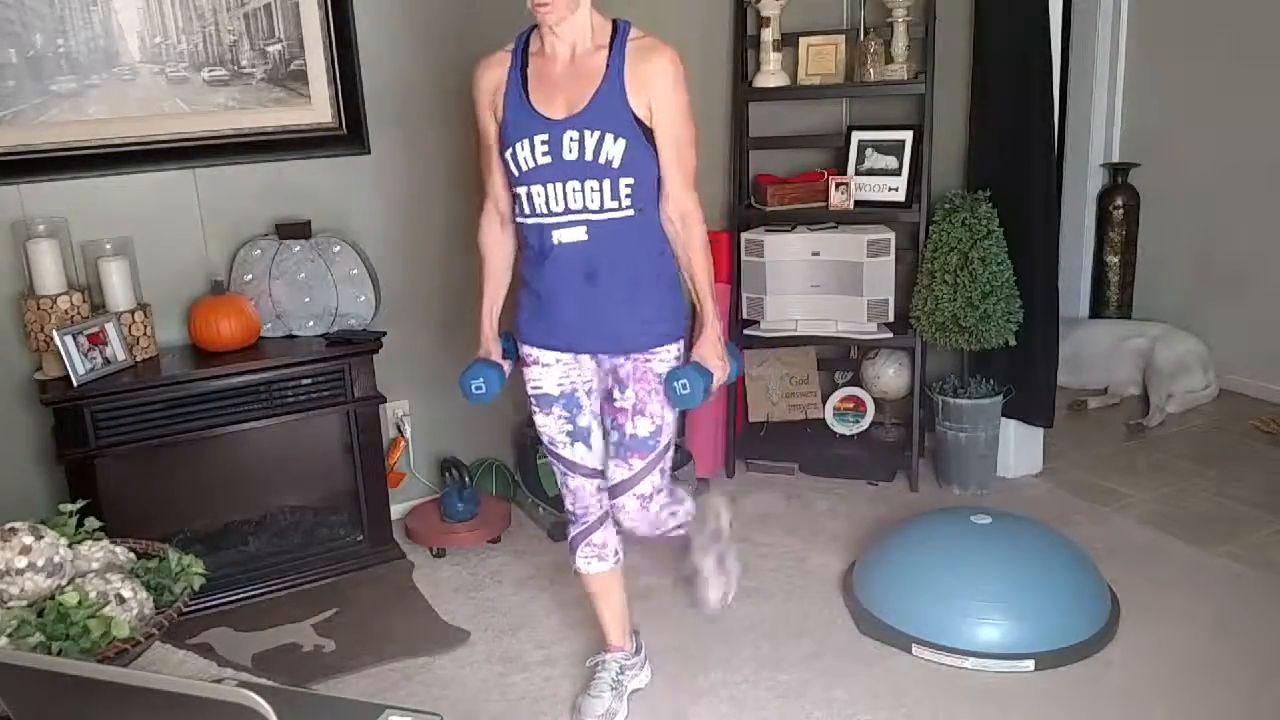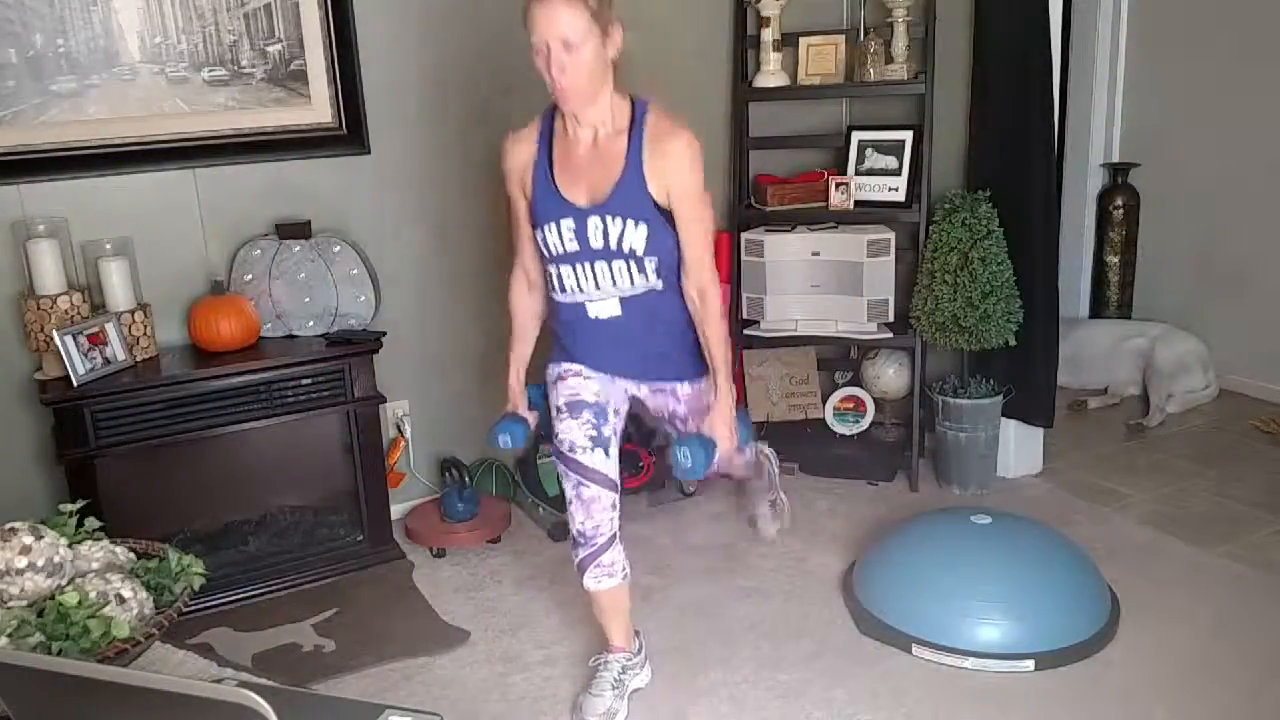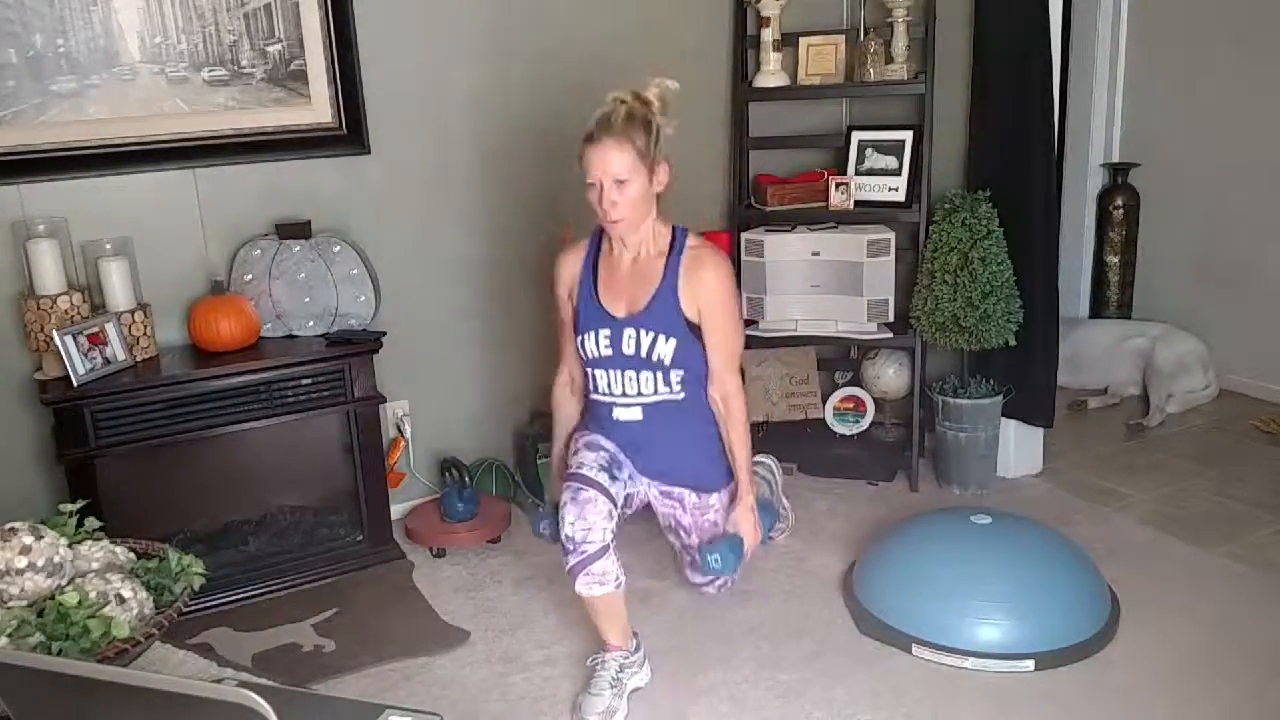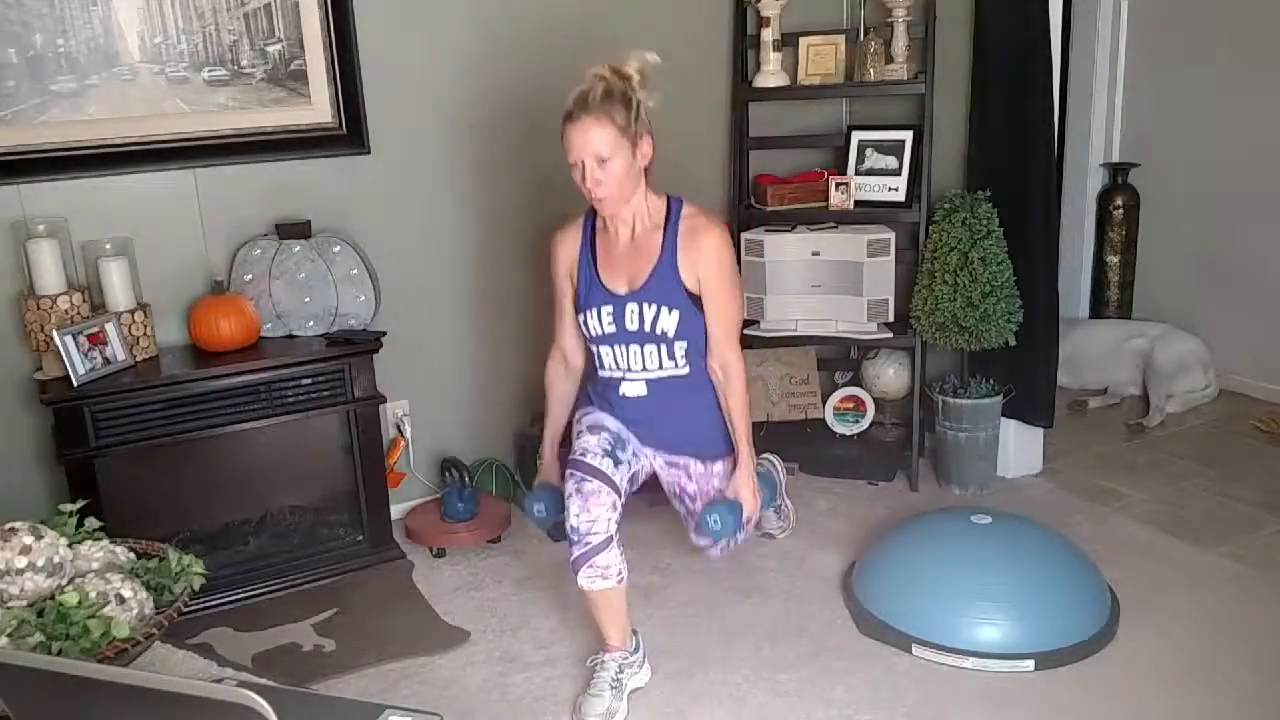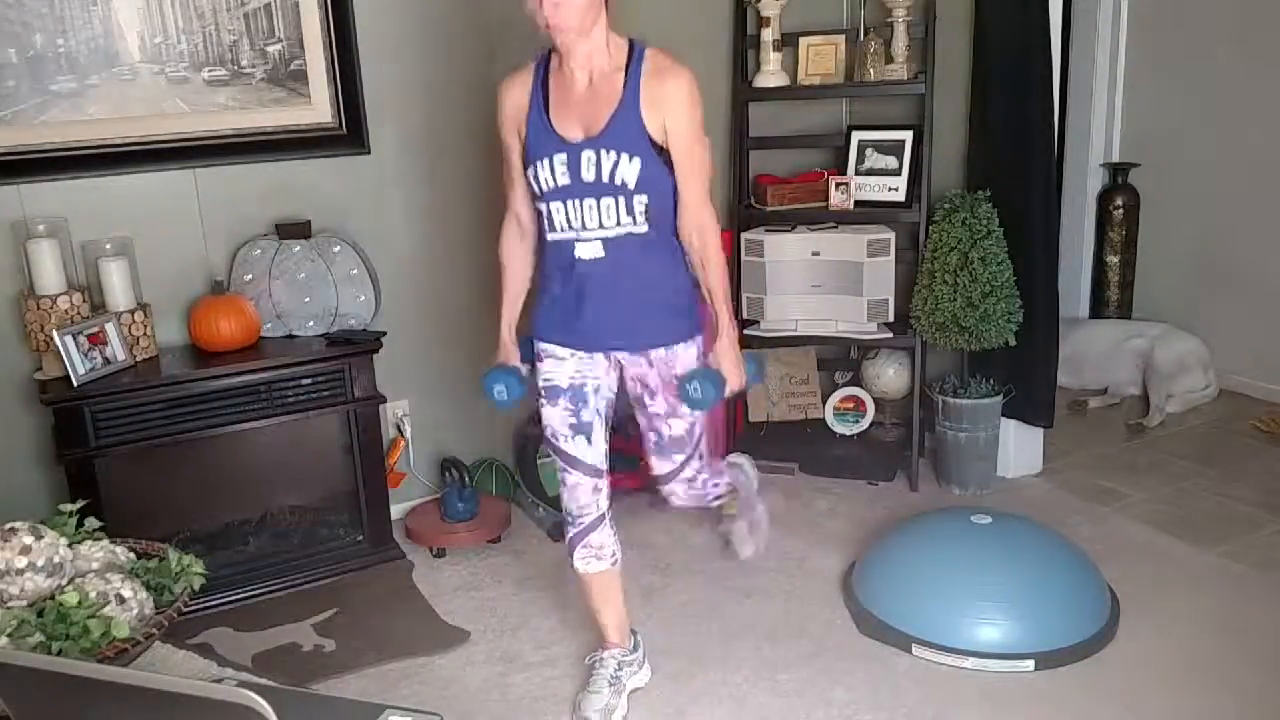
dt=0.1s
person 1, frame 1
left shoulder: (647, 63)
right shoulder: (496, 77)
left elbow: (680, 206)
right elbow: (499, 214)
left wrist: (710, 325)
right wrist: (488, 324)
left hip: (641, 324)
right hip: (550, 332)
left knee: (638, 501)
right knee: (583, 500)
left ankle: (705, 525)
right ankle: (620, 655)
person 1, frame 2
left shoulder: (667, 146)
right shoulder: (523, 151)
left elbow: (702, 279)
right elbow: (529, 275)
left wrist: (723, 392)
right wrist: (514, 376)
left hip: (667, 362)
right hip: (582, 368)
left knee: (706, 468)
right knee: (587, 513)
left ankle: (752, 467)
right ankle: (622, 657)
person 1, frame 3
left shoulder: (702, 270)
right shoulder: (575, 266)
left elbow: (724, 384)
right elbow: (570, 369)
left wrist: (743, 495)
right wrist: (556, 461)
left hip: (688, 450)
right hip: (606, 438)
left knee: (711, 570)
right knee: (581, 529)
left ankle: (761, 483)
right ankle: (620, 657)
person 1, frame 4
left shoulder: (699, 234)
right shoulder: (578, 242)
left elbow: (726, 358)
right elbow: (569, 344)
left wrist: (745, 464)
right wrist: (550, 440)
left hip: (690, 415)
right hip: (607, 416)
left knee: (716, 531)
right knee: (587, 523)
left ankle: (760, 483)
right ankle: (619, 658)
person 1, frame 5
left shoulder: (663, 83)
right shoulder: (519, 93)
left elbow: (698, 216)
right elbow: (521, 221)
left wrist: (725, 333)
right wrist: (507, 330)
left hip: (660, 328)
right hip: (567, 334)
left knee: (682, 481)
right knee: (581, 497)
left ankle: (736, 484)
right ankle: (618, 652)
